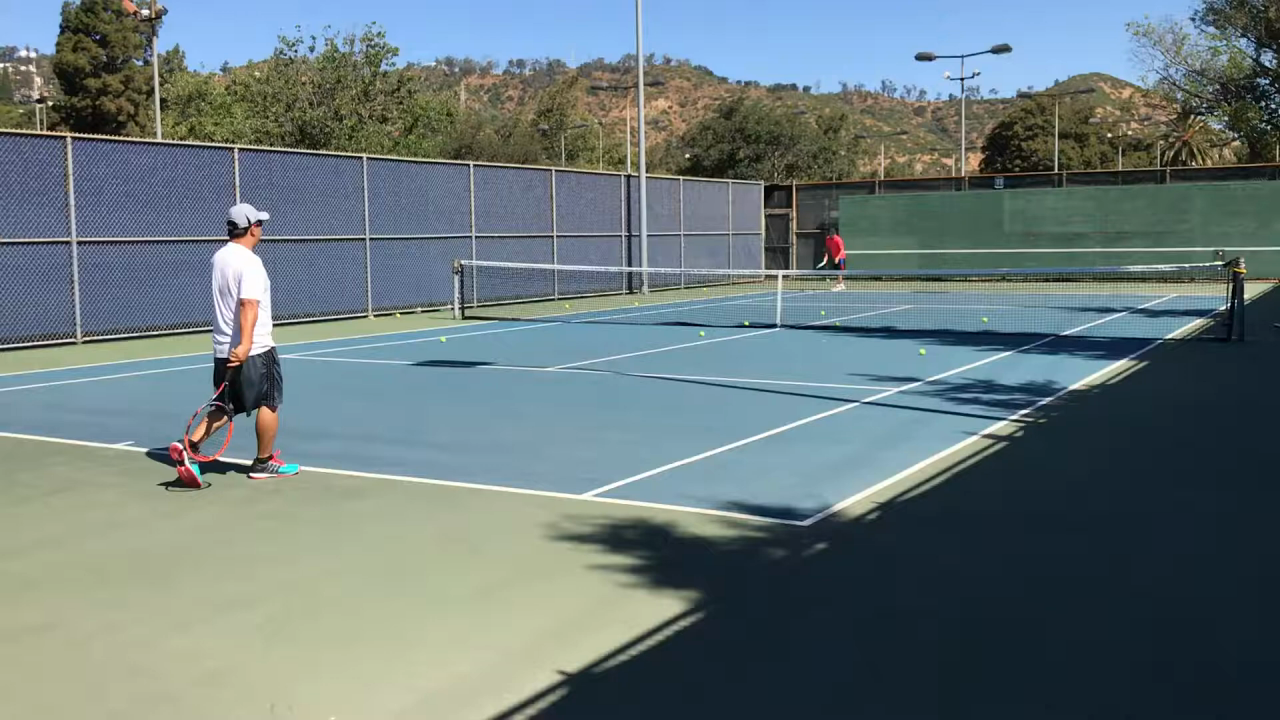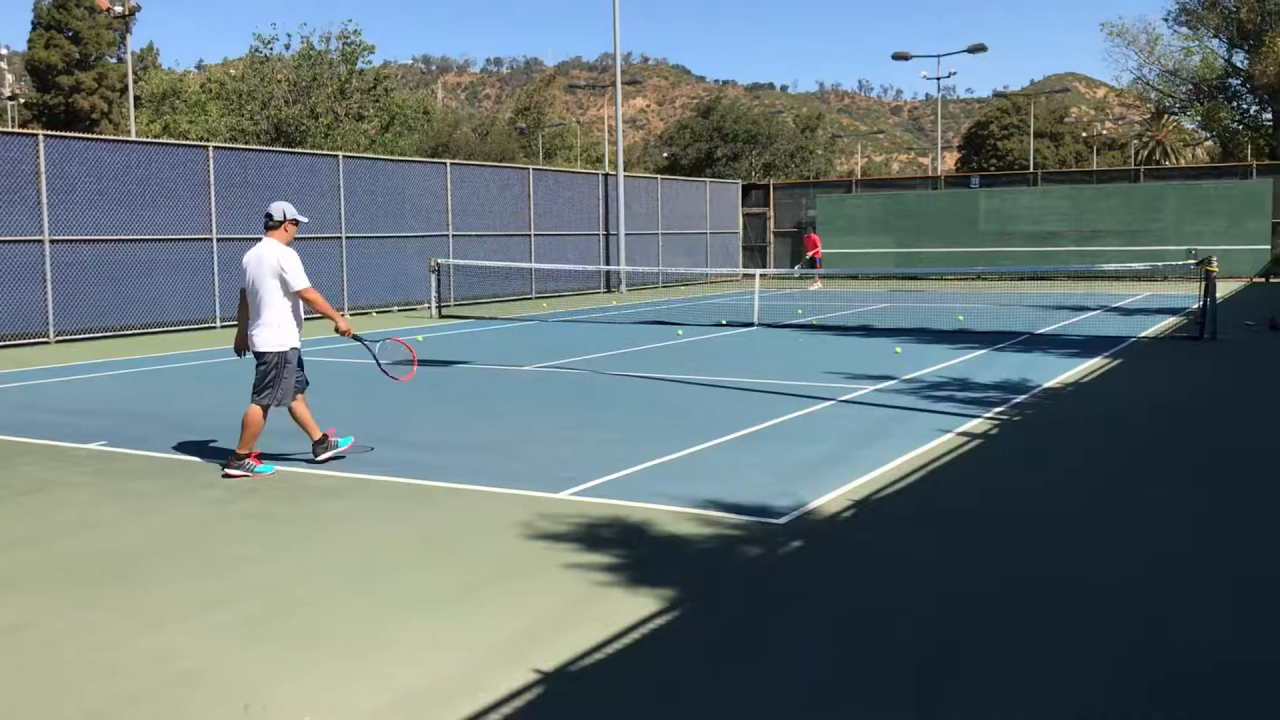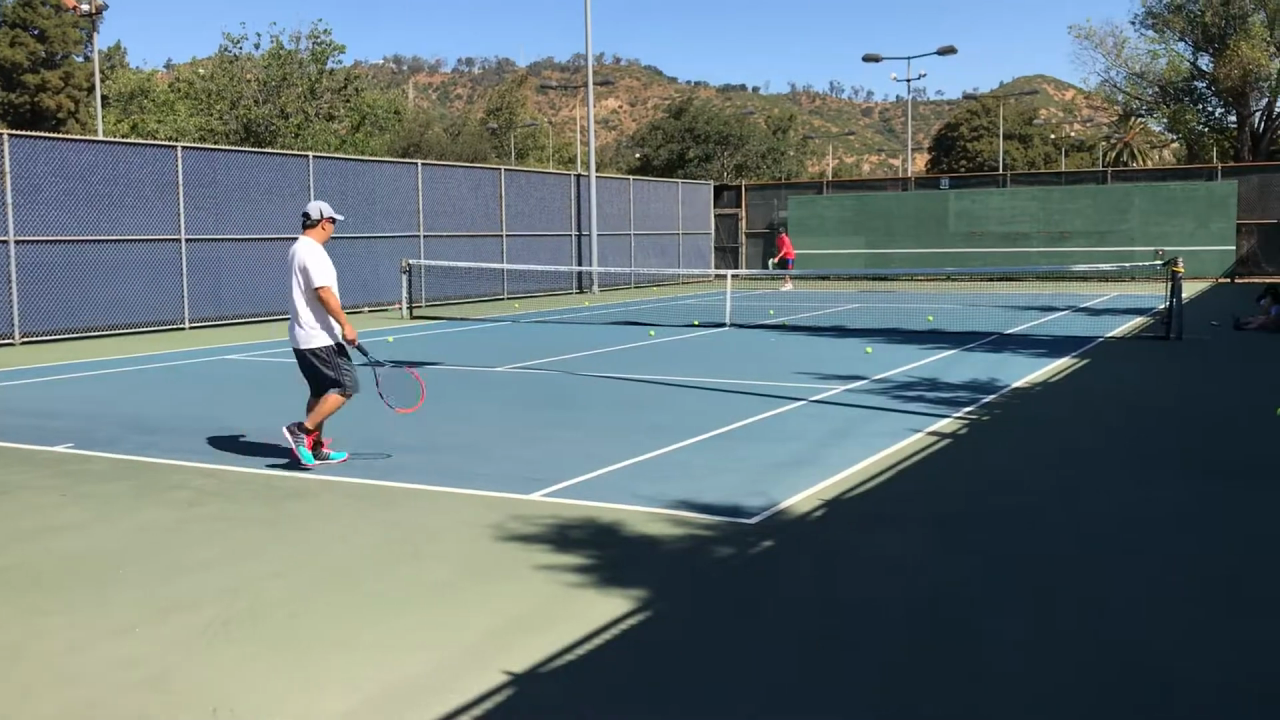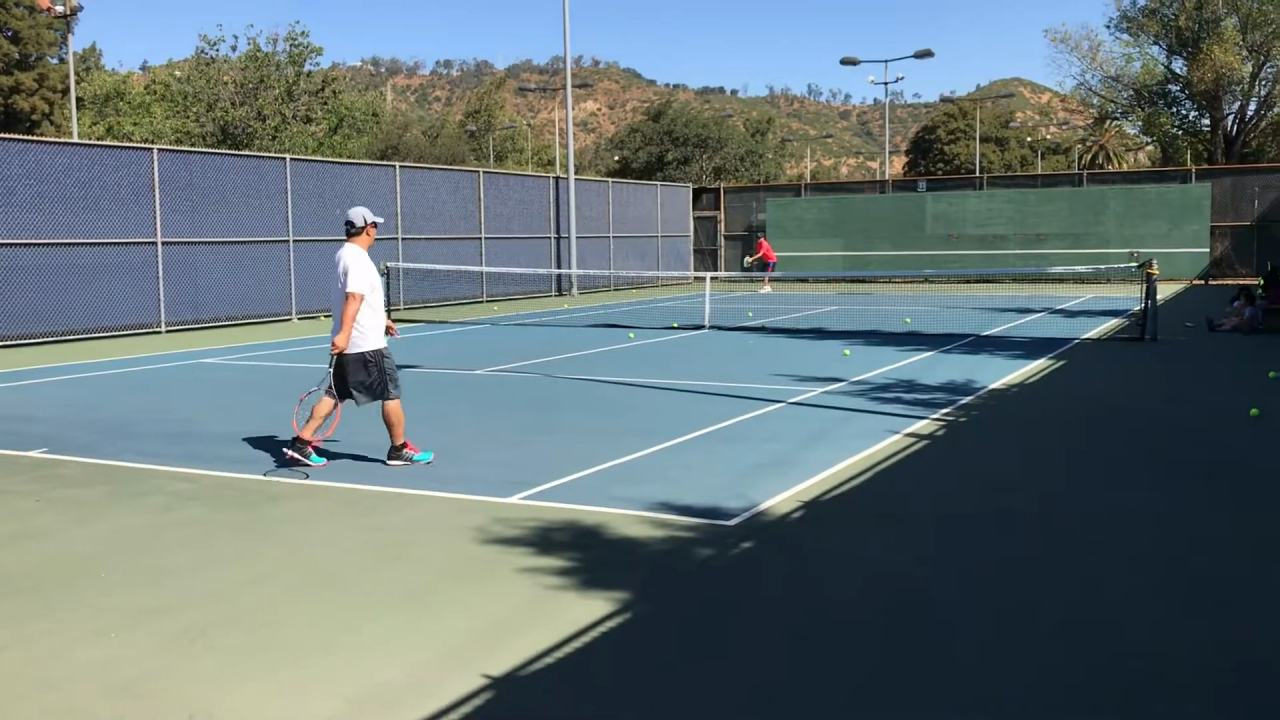
dt=0.4s
person 1, frame 1
left shoulder: (219, 257)
right shoulder: (249, 262)
right elbow: (249, 305)
right wrist: (245, 344)
left hip: (224, 348)
right hip: (252, 350)
left knee: (224, 406)
right knee: (268, 404)
left ankle: (188, 446)
right ankle: (263, 461)
person 1, frame 2
left shoulder: (252, 255)
right shoulder: (284, 255)
left elbow: (245, 298)
right elbow: (307, 294)
left wrist: (242, 332)
right wrist: (338, 318)
left hip: (271, 339)
right hip: (278, 343)
left knee: (297, 392)
right knee: (263, 400)
left ankle: (321, 443)
right ankle: (240, 459)
person 1, frame 3
left shoulder: (299, 249)
right shoulder: (313, 252)
right elbow: (325, 293)
right wrist: (345, 325)
left hip: (303, 337)
right hip: (320, 339)
left knee: (322, 392)
right knee: (344, 388)
left ankle: (316, 447)
right ankle: (303, 430)
person 1, frame 4
left shoulder: (343, 255)
right shoulder: (358, 259)
right elbow: (354, 298)
left wrist: (381, 319)
right wrist: (345, 333)
left hip: (349, 342)
right hip: (366, 344)
left knee: (336, 393)
right knee: (390, 394)
left ankle: (302, 442)
right ankle: (399, 450)
